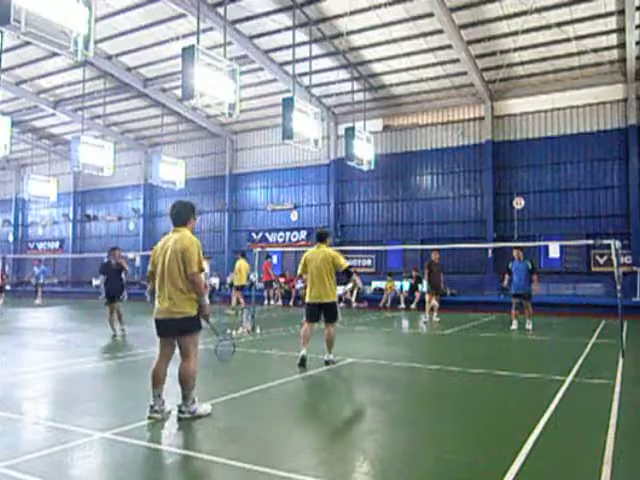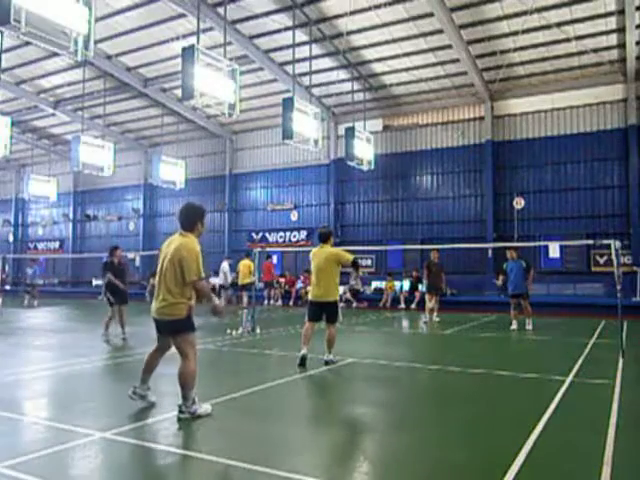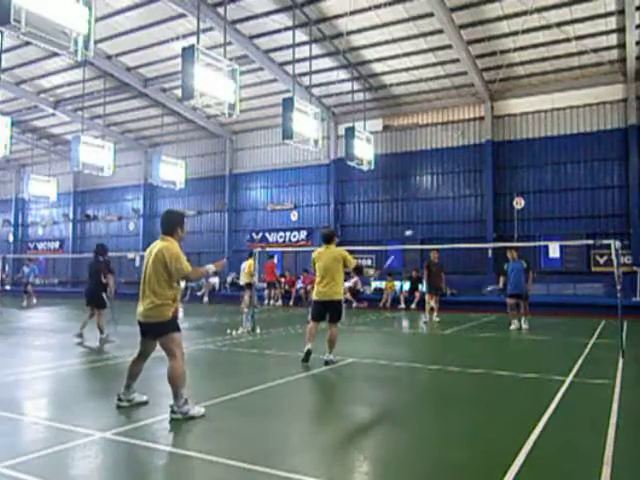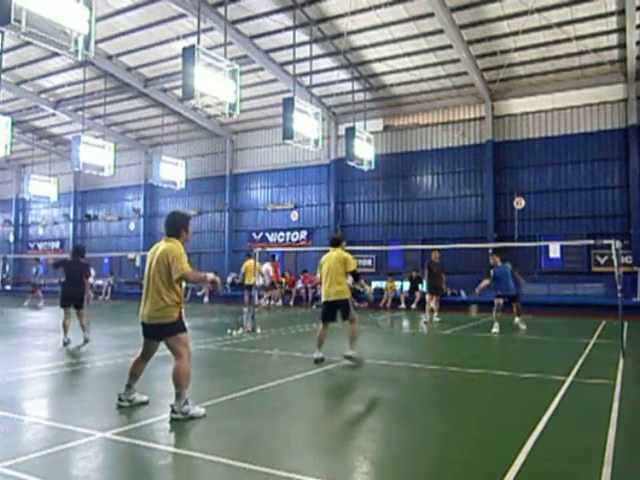
dt=0.5s
person 1, frame 1
left shoulder: (161, 243)
right shoulder: (190, 241)
left elbow: (151, 277)
right elbow: (194, 277)
right wrist: (204, 302)
left hip: (162, 310)
right hip: (185, 309)
left knee: (163, 357)
right knee: (189, 357)
left ankle: (157, 406)
right ankle: (188, 406)
person 1, frame 2
left shoulder: (170, 241)
right shoulder: (190, 247)
right elbow: (197, 283)
right wrist: (214, 302)
left hip: (160, 308)
right hip: (177, 310)
left knee: (161, 348)
right knee: (189, 356)
left ankle: (141, 389)
right ankle: (188, 406)
person 1, frame 3
left shoulder: (154, 246)
right shoulder: (170, 248)
right elbow: (190, 275)
right wrist: (212, 267)
left hip: (146, 311)
right hip: (162, 312)
left knee: (143, 354)
right knee: (176, 356)
left ankle: (126, 395)
right ankle: (180, 406)
person 1, frame 4
left shoulder: (157, 247)
right shoulder: (174, 249)
right elbow: (188, 276)
right wrist: (208, 276)
left hip: (149, 313)
right hip: (167, 314)
left knee: (145, 354)
right knee: (183, 355)
left ankle: (127, 394)
right ankle: (181, 406)
person 2, frame 1
left shoulder: (308, 254)
right shoulder: (332, 254)
left elbow: (300, 273)
right elbow: (346, 270)
left hip: (312, 296)
right hip: (329, 296)
left knee: (308, 324)
right knee: (330, 325)
left ankle: (304, 351)
right ankle: (329, 356)
person 2, frame 2
left shoulder: (313, 253)
right shoulder: (335, 253)
right elbow: (353, 262)
right wrist: (357, 271)
left hip: (315, 295)
right hip: (330, 296)
left knee: (310, 324)
right knee: (331, 326)
left ankle: (304, 351)
right ankle: (328, 356)
person 2, frame 3
left shoulder: (316, 254)
right shoulder: (341, 253)
right elbow: (354, 267)
left hip: (318, 295)
right hip: (335, 295)
left knee: (313, 322)
right knee: (333, 326)
left ankle: (308, 346)
right ankle: (329, 355)
person 2, frame 4
left shoulder: (324, 258)
right shoulder: (345, 256)
right elbow: (354, 275)
right wrist: (365, 287)
left hip: (327, 296)
right hip: (341, 295)
left knee: (324, 324)
right knee: (353, 321)
left ankle: (318, 354)
right ankle: (351, 351)
